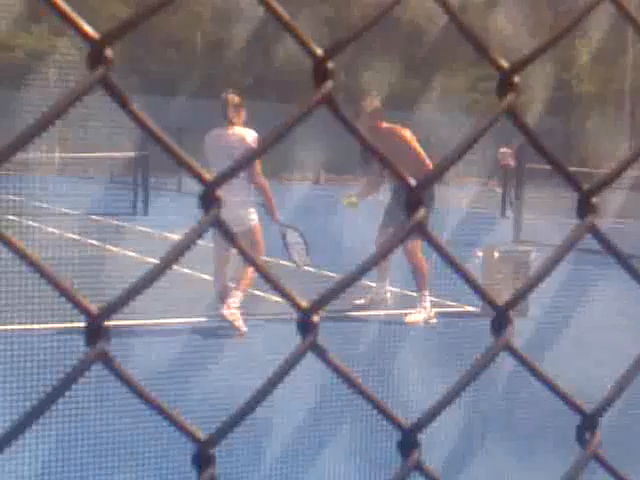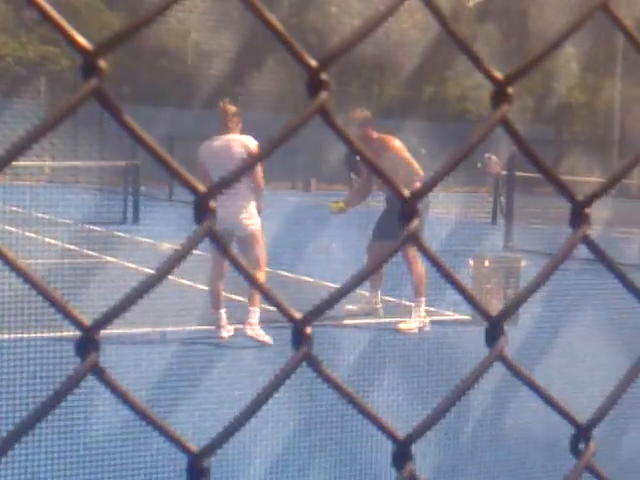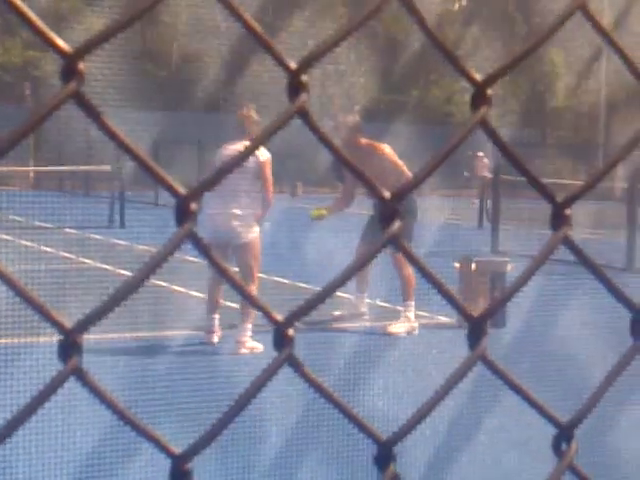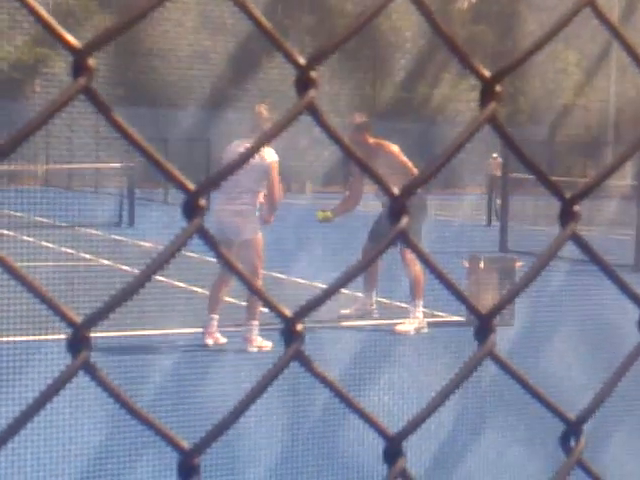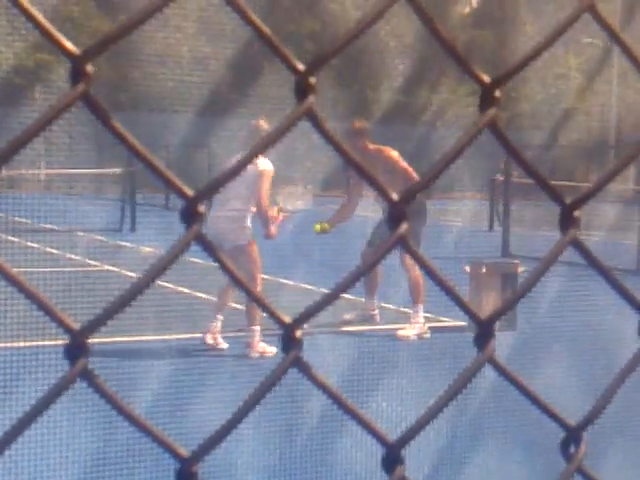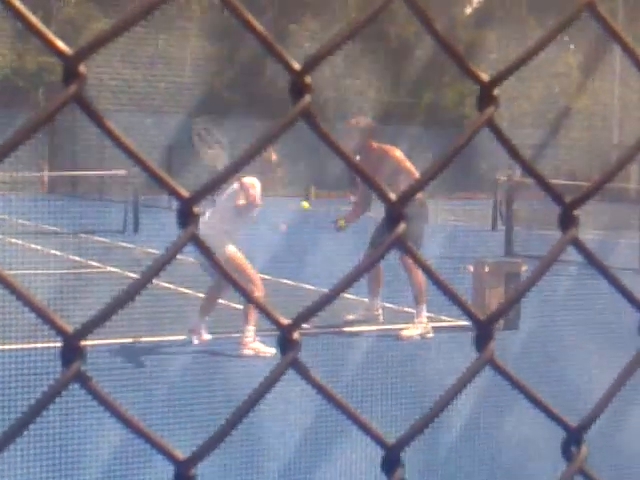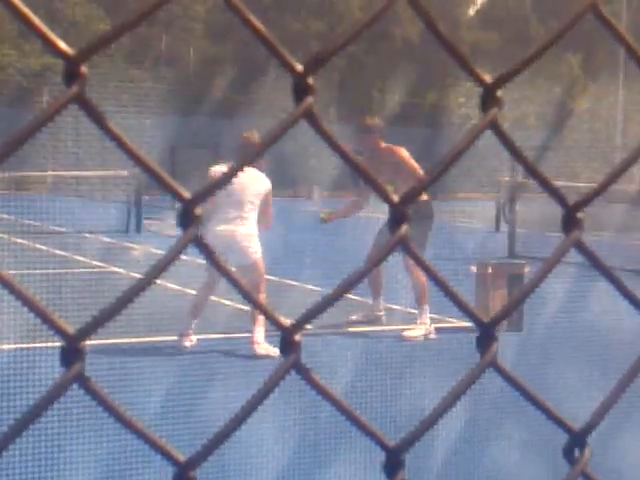
dt=0.5s
person 1, frame 1
left shoulder: (210, 137)
right shoulder: (247, 136)
left elbow: (211, 172)
right elbow: (257, 177)
right wrist: (271, 203)
left hip: (217, 204)
right hip: (241, 206)
left knee: (221, 262)
right knee: (254, 258)
left ankle: (227, 306)
right ankle: (232, 303)
person 1, frame 2
left shoulder: (205, 148)
right shoulder: (248, 142)
left elbow: (204, 186)
right elbow: (258, 183)
right wrist: (256, 204)
left hip: (218, 212)
right hip: (243, 210)
left knee: (217, 269)
right knee: (258, 267)
left ankle: (222, 324)
right ankle: (252, 322)
person 1, frame 3
left shoulder: (222, 150)
right shoulder: (261, 154)
left elbow: (214, 188)
right elbow: (268, 196)
right wrist: (261, 214)
left hip: (215, 216)
right hip: (242, 220)
left knee: (218, 275)
right knee: (250, 280)
left ankle: (214, 328)
right ankle: (244, 339)
person 1, frame 4
left shoulder: (232, 147)
right shoulder: (268, 155)
right elbow: (274, 198)
right wrist: (268, 214)
left hip: (221, 213)
right hip: (244, 218)
left knee: (225, 273)
right knee: (254, 276)
left ankle: (211, 330)
right ankle: (252, 336)
person 1, frame 5
left shoulder: (236, 161)
right shoulder: (264, 165)
right elbow: (260, 204)
left wrist: (269, 214)
right wrist: (268, 227)
left hip: (216, 223)
right hip: (236, 227)
left knee: (234, 280)
right knee: (254, 283)
left ankle: (213, 331)
right ankle: (255, 342)
person 1, frame 6
left shoulder: (245, 182)
right shoulder: (252, 183)
right elbow: (241, 205)
left hip: (205, 237)
right hip: (217, 240)
left knee: (221, 284)
right knee: (255, 288)
left ankle: (198, 330)
right ankle: (249, 341)
person 1, frame 7
left shoulder: (217, 172)
right shoulder: (264, 181)
left elbow: (207, 211)
right elbow: (265, 221)
left hip: (217, 237)
right hip: (245, 240)
left knee: (209, 284)
right knee: (258, 291)
left ankle: (188, 332)
right ankle: (259, 341)
person 2, frame 1
left shoulder: (400, 134)
right shoulder: (375, 142)
left elbow: (427, 168)
right elbow: (375, 180)
right wrist: (358, 196)
left hip: (418, 193)
right hip: (400, 193)
left knee: (411, 247)
right knee: (382, 239)
left ankle: (425, 307)
right ankle: (381, 292)
person 2, frame 2
left shoulder: (389, 144)
right shoulder: (365, 152)
left elbow: (418, 174)
right elbow: (364, 189)
right wrist: (345, 204)
right hip: (393, 202)
left knee: (410, 253)
right knee: (374, 250)
left ankle: (420, 314)
right ankle: (374, 302)
person 2, frame 3
left shoulder: (379, 150)
right shoulder: (352, 160)
left elbow: (408, 179)
right elbow: (346, 198)
right wrist: (326, 211)
left hip: (401, 206)
right hip: (382, 207)
left knee: (399, 257)
right knee: (361, 253)
left ankle: (409, 318)
right ankle: (360, 305)
person 2, frame 4
left shoulder: (386, 149)
left elbow: (416, 177)
right elbow: (353, 198)
right wrist: (331, 213)
left hip: (411, 204)
left knee: (408, 254)
right knee: (368, 250)
left ankle: (417, 316)
right ankle: (368, 303)
person 2, frame 5
left shoulder: (386, 155)
left elbow: (415, 182)
right elbow: (350, 205)
right wrist: (328, 224)
left hip: (411, 209)
left knee: (407, 259)
right knee: (368, 255)
left ankle: (418, 321)
right ankle: (371, 309)
person 2, frame 6
left shoulder: (389, 154)
right shoulder: (361, 164)
left elbow: (417, 181)
right elbow: (363, 203)
left wrist: (395, 194)
right wrist: (345, 220)
left hip: (413, 209)
left knee: (407, 259)
left ankle: (422, 321)
right ankle: (374, 309)
person 2, frame 7
left shoulder: (396, 153)
right shoulder: (369, 164)
left elbow: (422, 180)
right elbow: (360, 203)
left wrist: (401, 194)
right wrist: (334, 215)
left hip: (419, 210)
left knee: (411, 261)
right knee: (373, 257)
left ankle: (425, 322)
right ankle: (376, 310)
